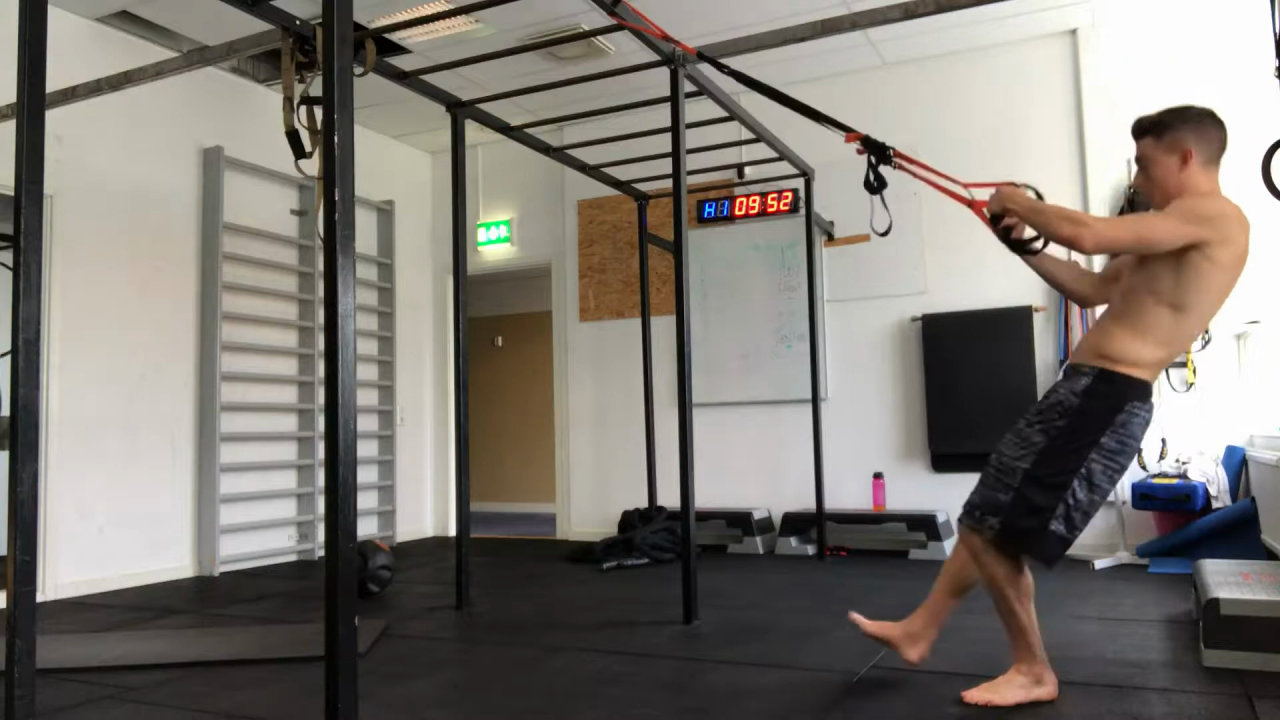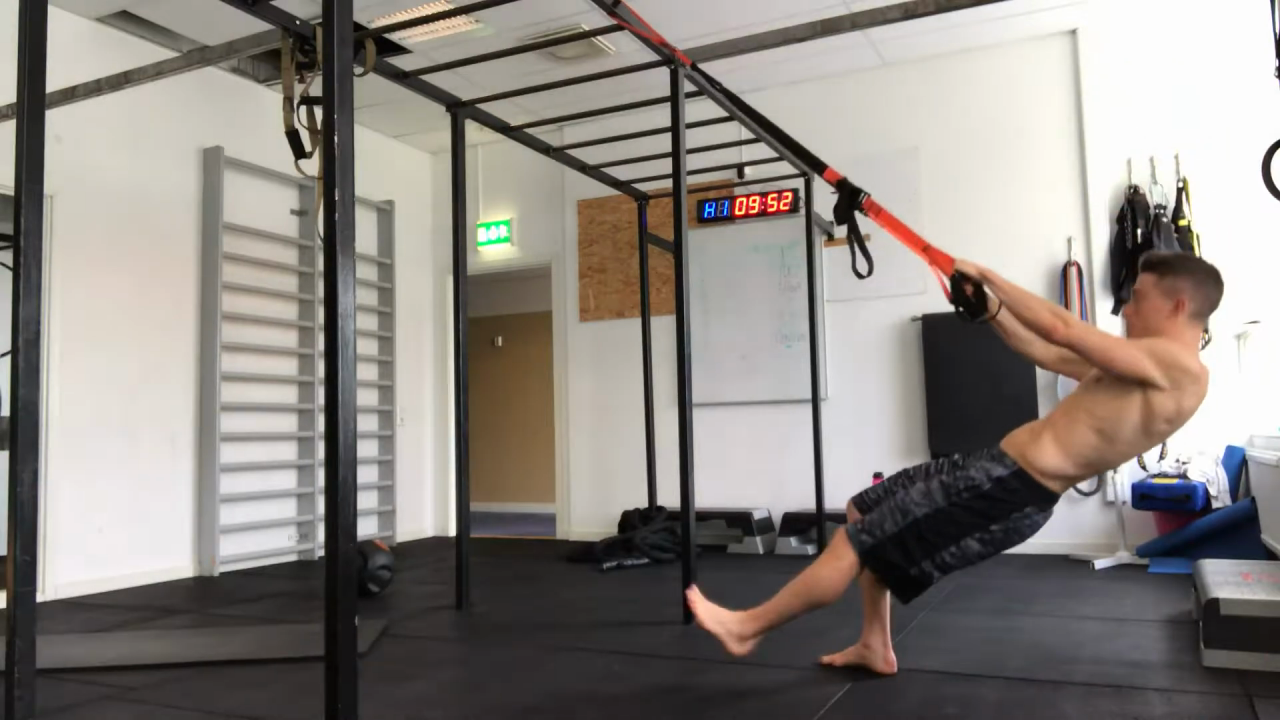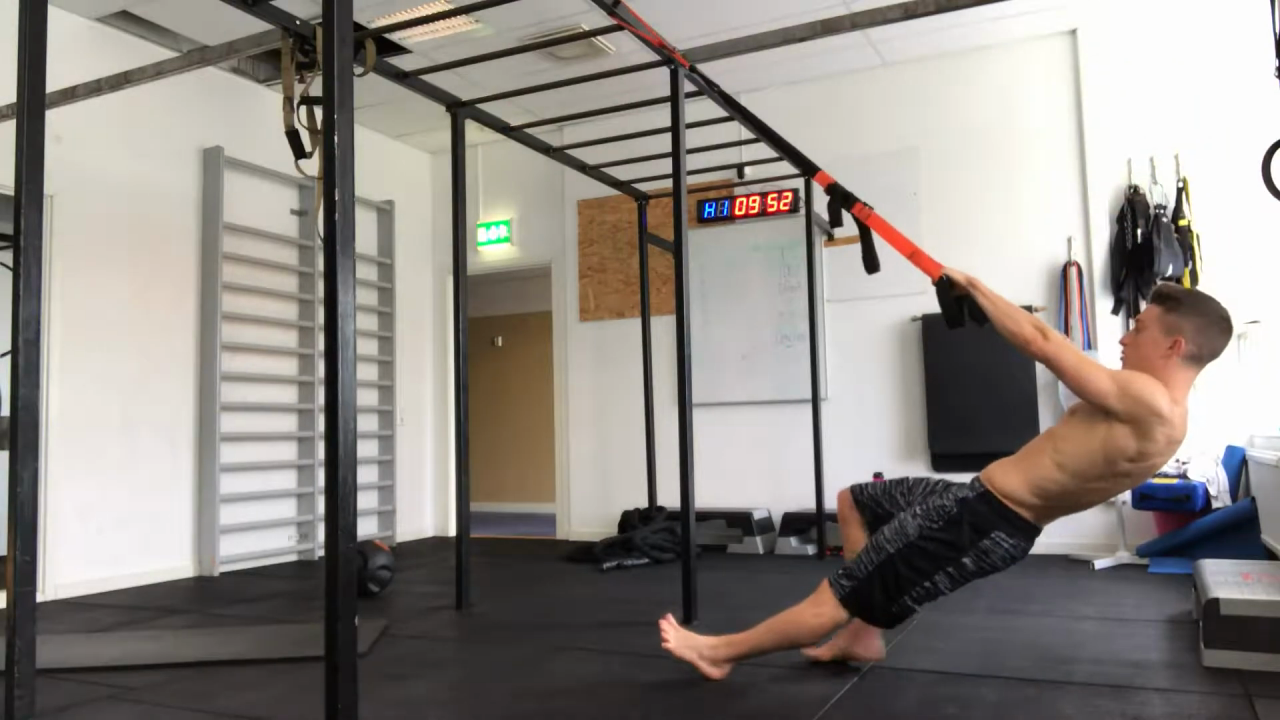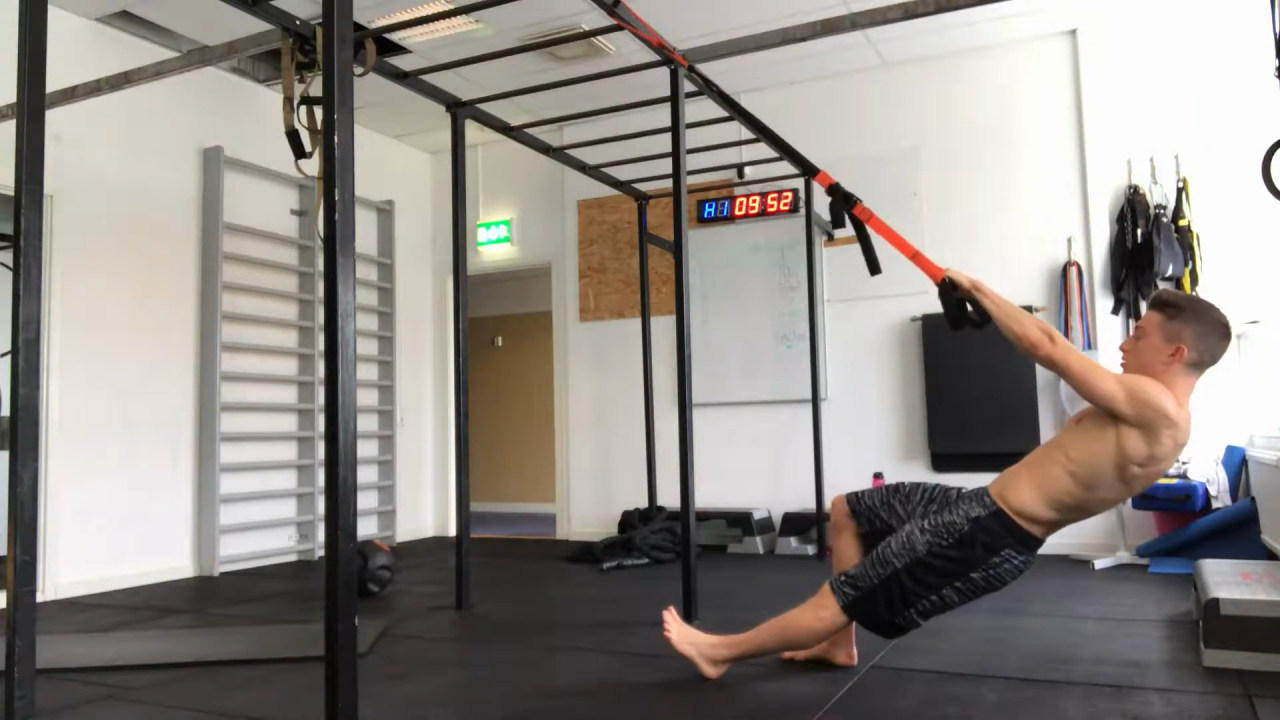
dt=0.7s
person 1, frame 1
left shoulder: (1215, 215)
right shoulder: (1180, 234)
left elbow: (1088, 235)
right elbow: (1091, 288)
left wrist: (1019, 200)
right wrist: (1024, 243)
left hip: (1102, 398)
right hip: (1091, 393)
left knee: (995, 531)
right knee: (983, 518)
left ankle: (1032, 672)
right ankle: (916, 632)
person 1, frame 2
left shoulder: (1179, 367)
right shoulder: (1149, 364)
left elbow: (1059, 330)
right elbow: (1050, 354)
left wrist: (986, 275)
right wrist: (987, 306)
left hip: (1010, 490)
right hip: (1003, 471)
left knee: (851, 544)
right knee: (865, 512)
left ankle: (747, 629)
right ankle: (875, 645)
person 1, frame 3
left shoulder: (1148, 402)
right shoulder: (1155, 409)
left elbow: (1039, 341)
right elbow: (1050, 346)
left wrist: (970, 283)
right wrist: (976, 297)
left hip: (984, 521)
right hip: (988, 508)
left knee: (834, 597)
right knee: (853, 501)
left ankle: (720, 652)
right ankle: (862, 636)
person 1, frame 4
left shoulder: (1156, 408)
right shoulder: (1146, 415)
left elbow: (1047, 347)
left wrist: (976, 288)
left hip: (988, 537)
right hip: (983, 509)
left knee: (838, 598)
right knee: (845, 512)
left ankle: (721, 651)
right ankle: (839, 642)
